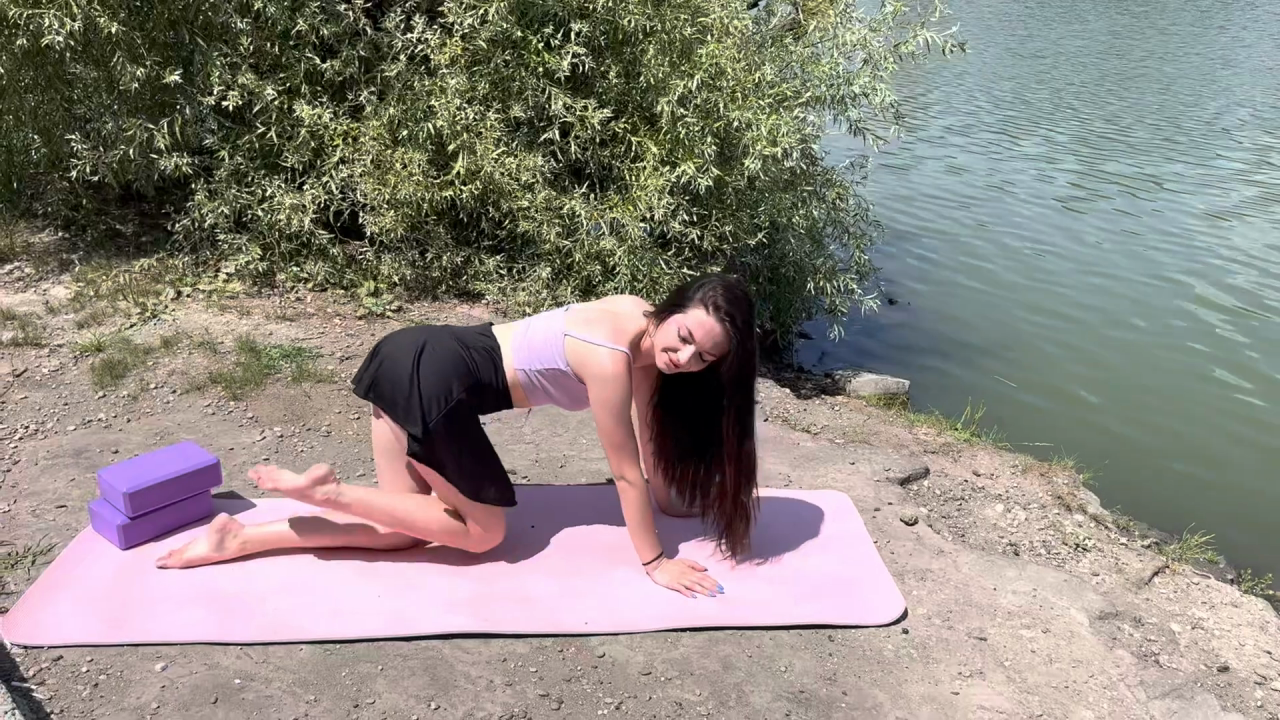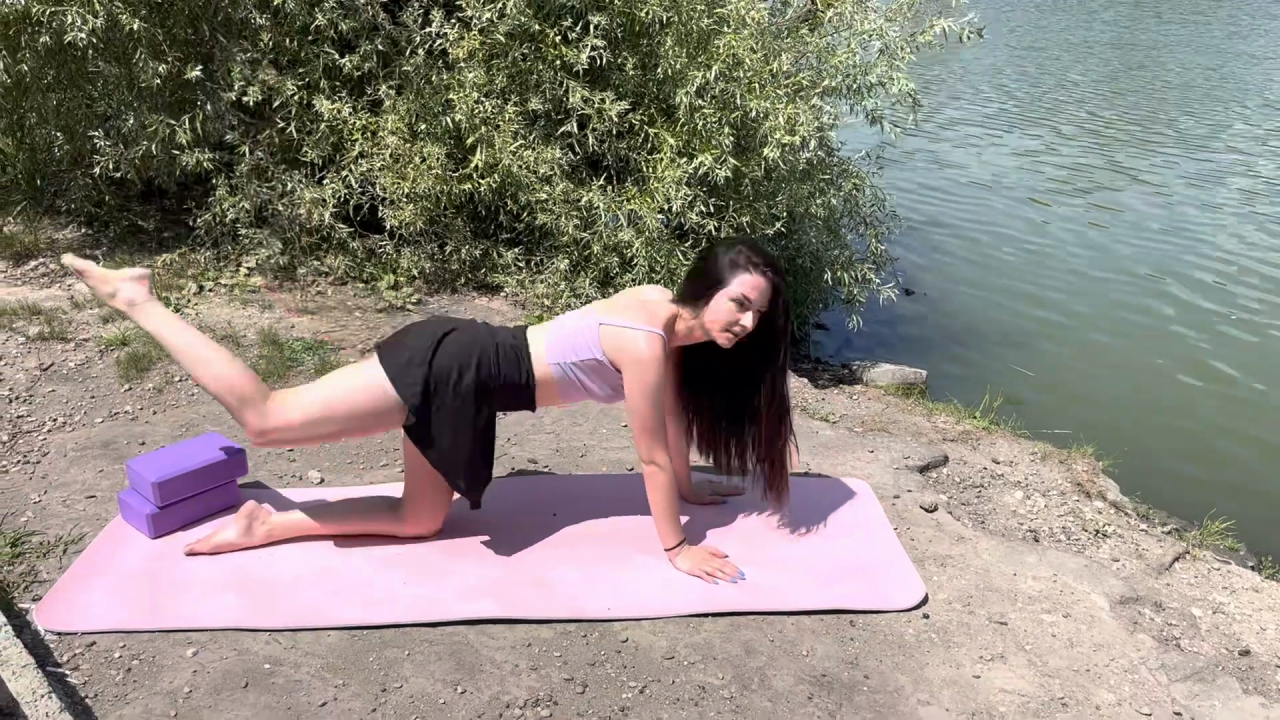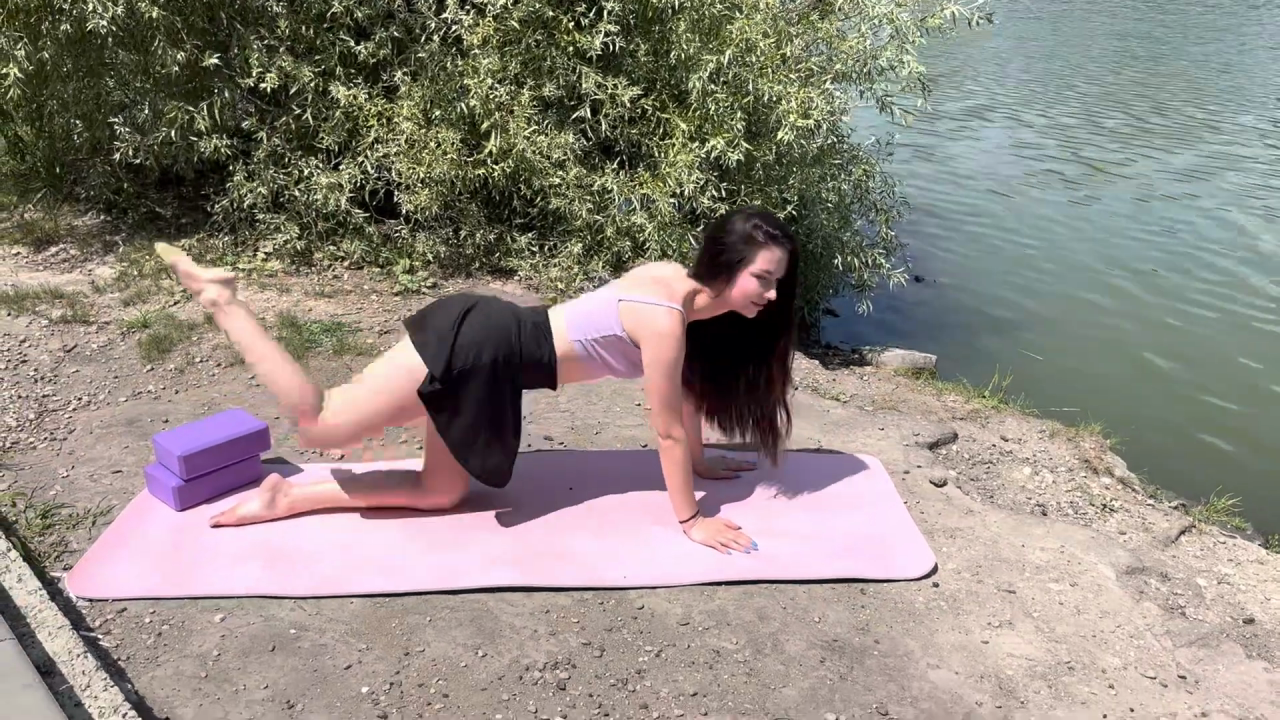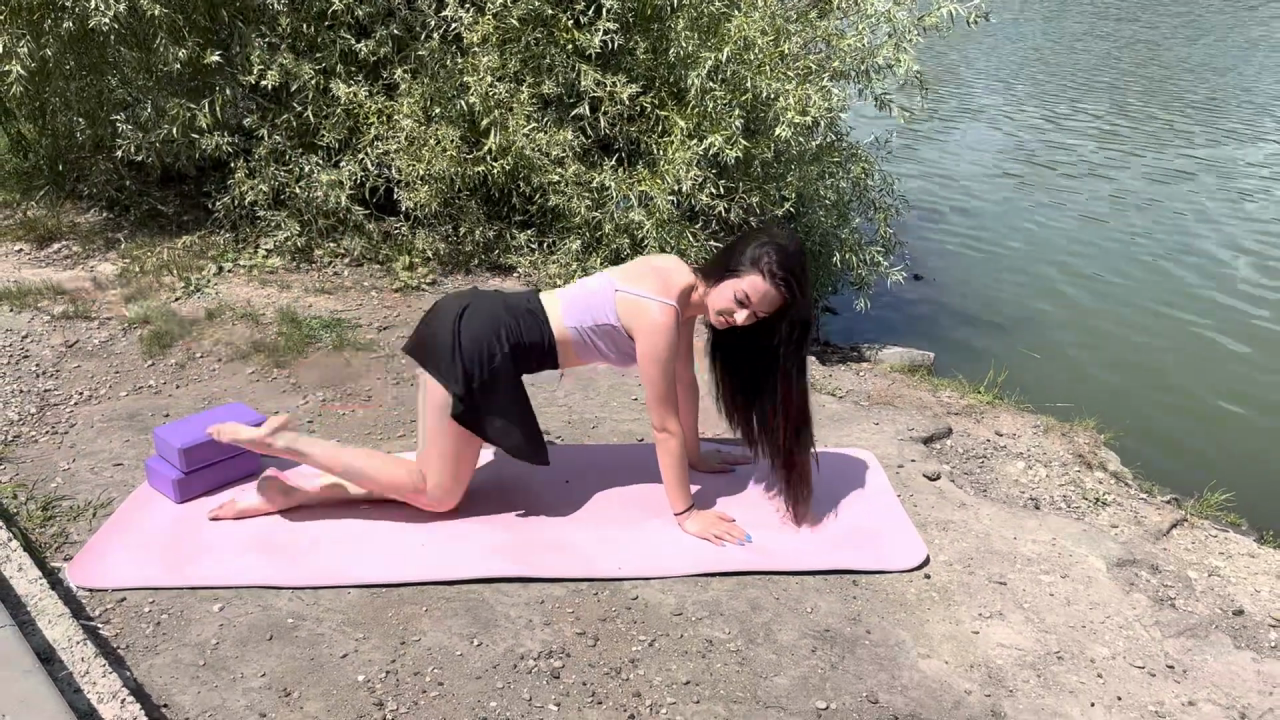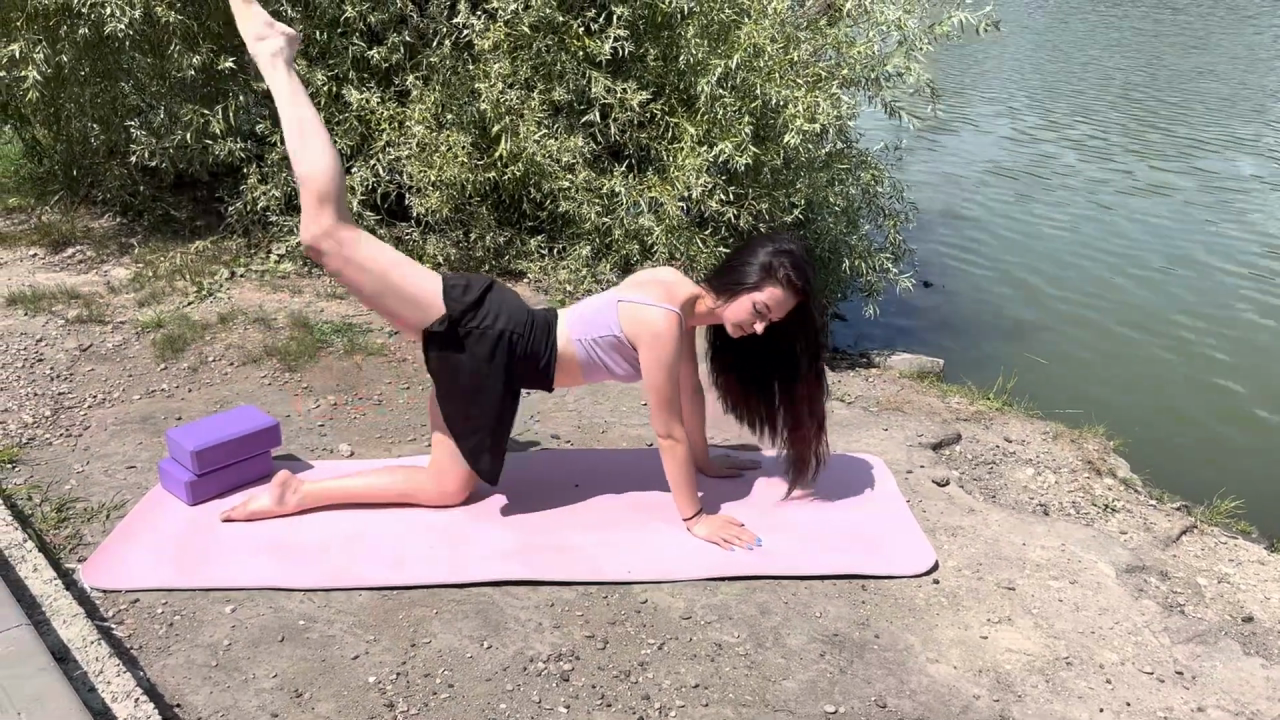
dt=1s
person 1, frame 1
left shoulder: (640, 317)
right shoulder: (611, 358)
left elbow: (648, 425)
right elbow: (626, 469)
left wrist: (663, 498)
right wrist: (654, 561)
left hip: (423, 358)
right hip: (434, 380)
left knee: (401, 529)
right knee: (484, 532)
left ankle: (238, 536)
right ankle: (324, 488)
person 1, frame 2
left shoulder: (665, 307)
right shoulder: (646, 341)
left elbow: (673, 413)
right elbow: (652, 455)
left wrist: (682, 486)
right wrist: (675, 543)
left hip: (469, 360)
right hip: (454, 369)
left knee: (422, 518)
right knee: (264, 418)
left ankle: (262, 523)
right ankle: (137, 298)
person 1, frame 3
left shoulder: (678, 283)
right shoulder: (666, 320)
left elbow: (686, 391)
right elbow: (668, 430)
left wrist: (700, 462)
right wrist: (689, 518)
left hip: (489, 332)
right hip: (476, 347)
left knee: (439, 494)
right knee: (318, 420)
left ankle: (284, 496)
right ankle: (220, 299)
person 1, frame 4
left shoulder: (681, 276)
right shoulder: (660, 311)
left elbow: (683, 383)
right elbow: (666, 423)
left wrist: (697, 456)
right wrist: (684, 511)
left hip: (478, 321)
right hip: (475, 343)
left knee: (443, 480)
right knee: (435, 493)
left ankle: (282, 487)
right ankle: (286, 441)
person 1, frame 5
left shoulder: (687, 293)
right shoulder: (663, 321)
left elbow: (687, 395)
right elbow: (669, 433)
left wrist: (709, 462)
right wrist: (693, 516)
left hip: (491, 354)
right hip: (481, 331)
left knee: (449, 488)
right knee: (325, 231)
left ankle: (298, 495)
right ankle: (275, 61)
